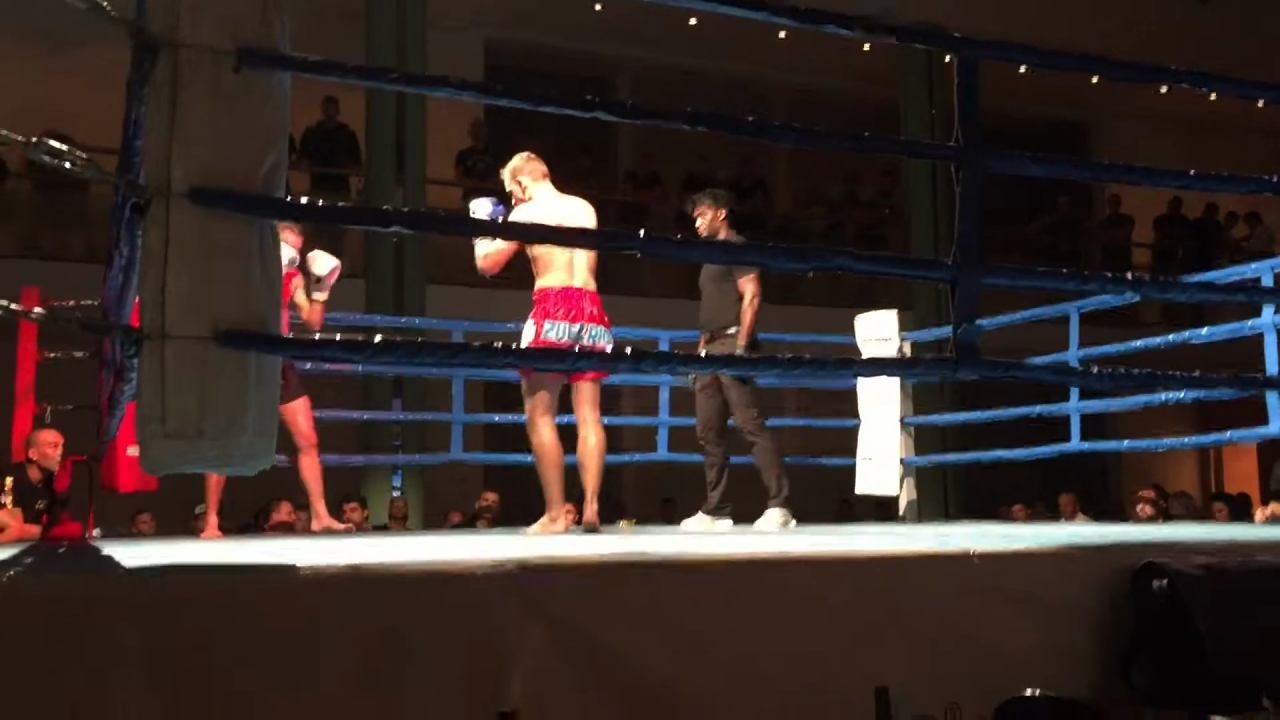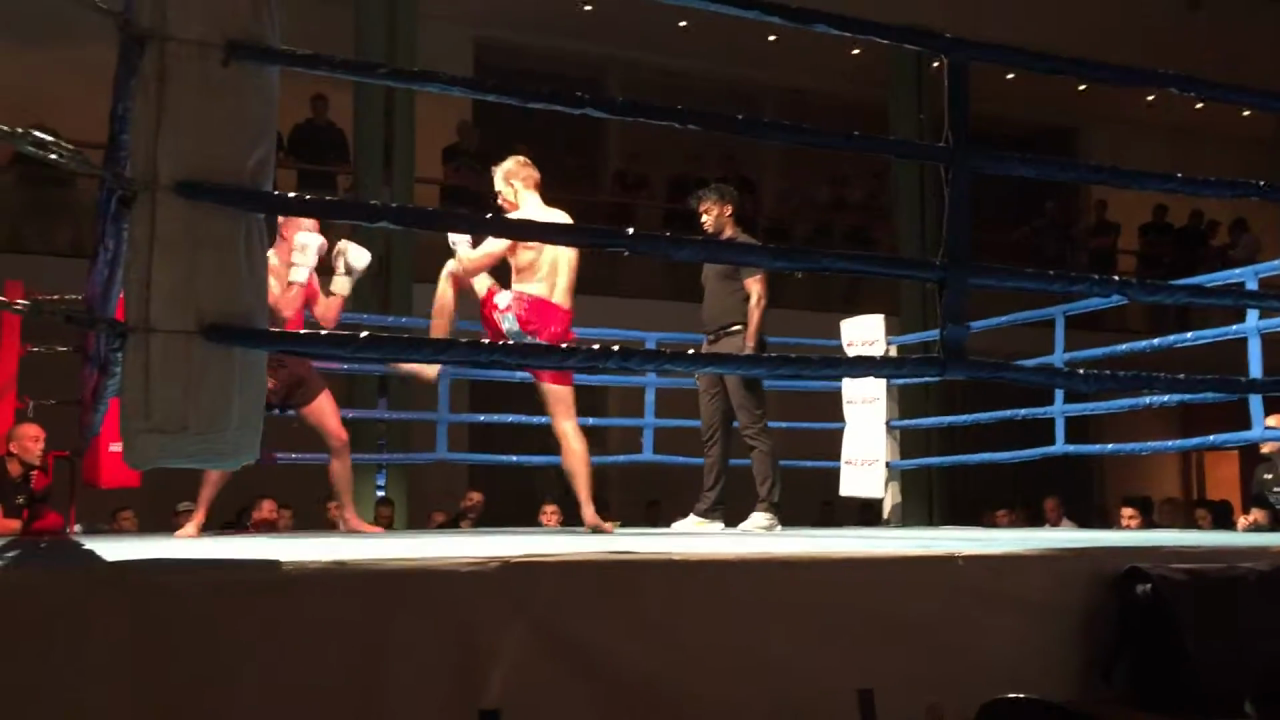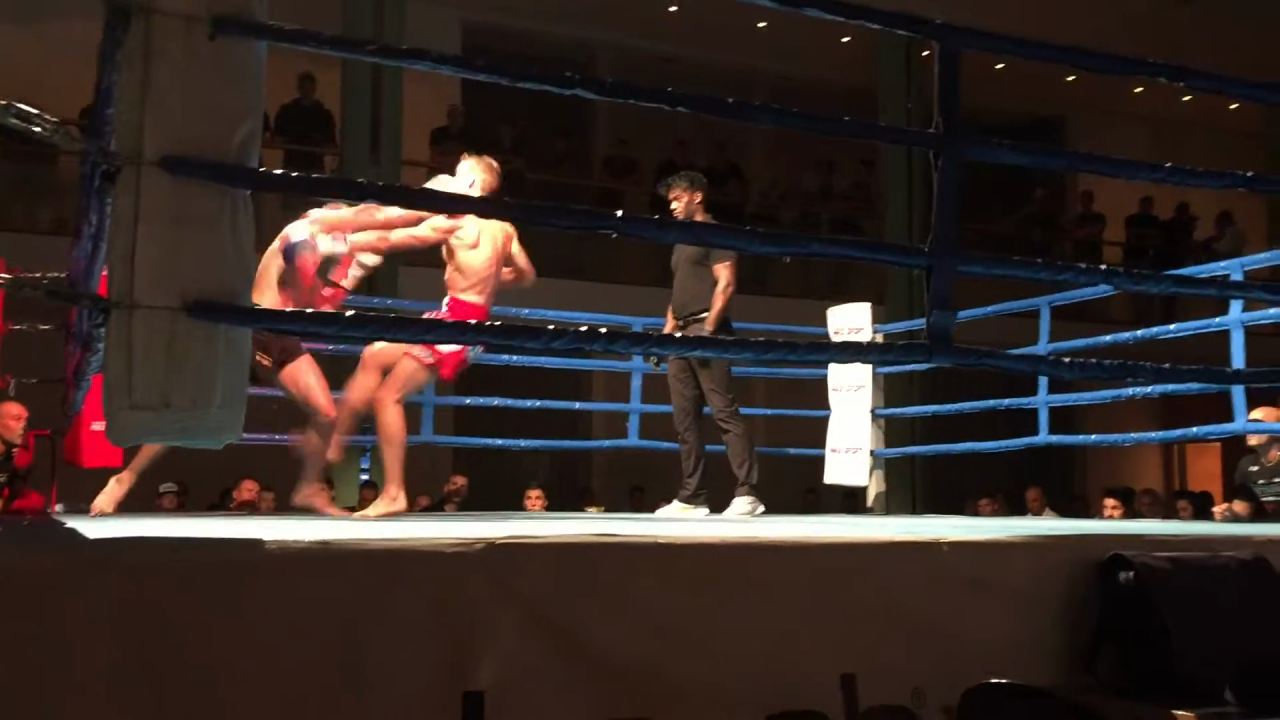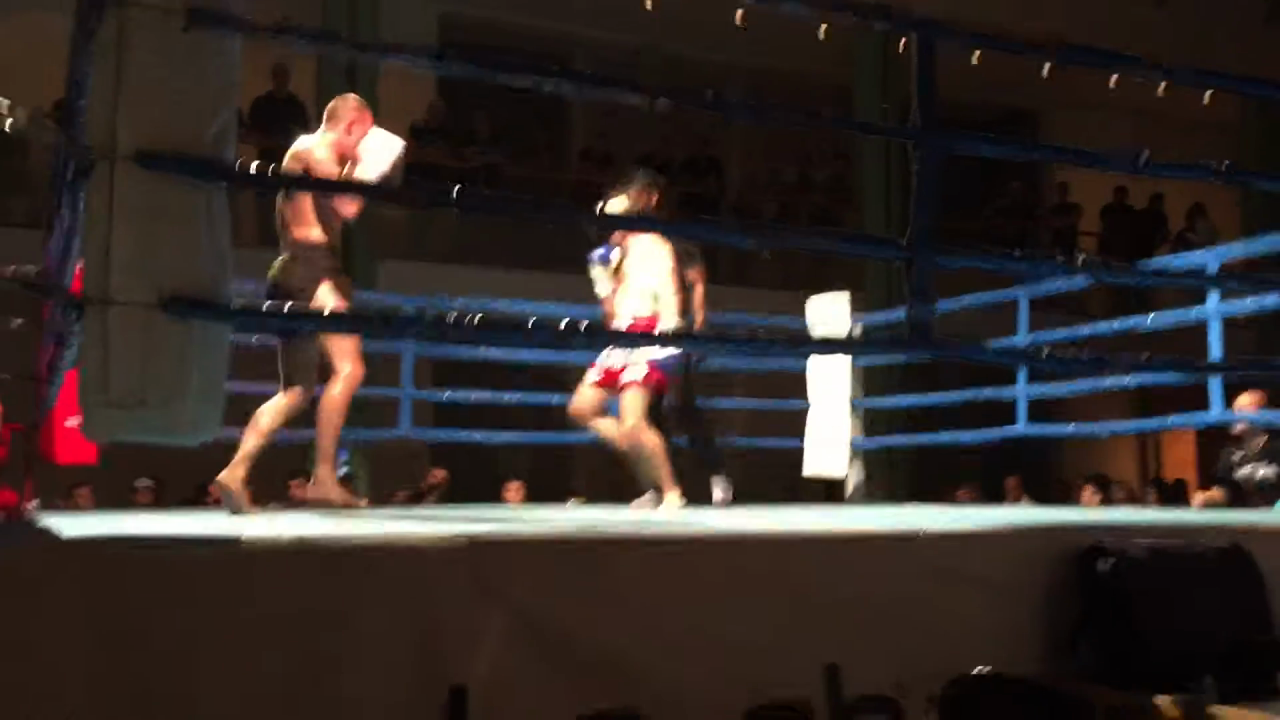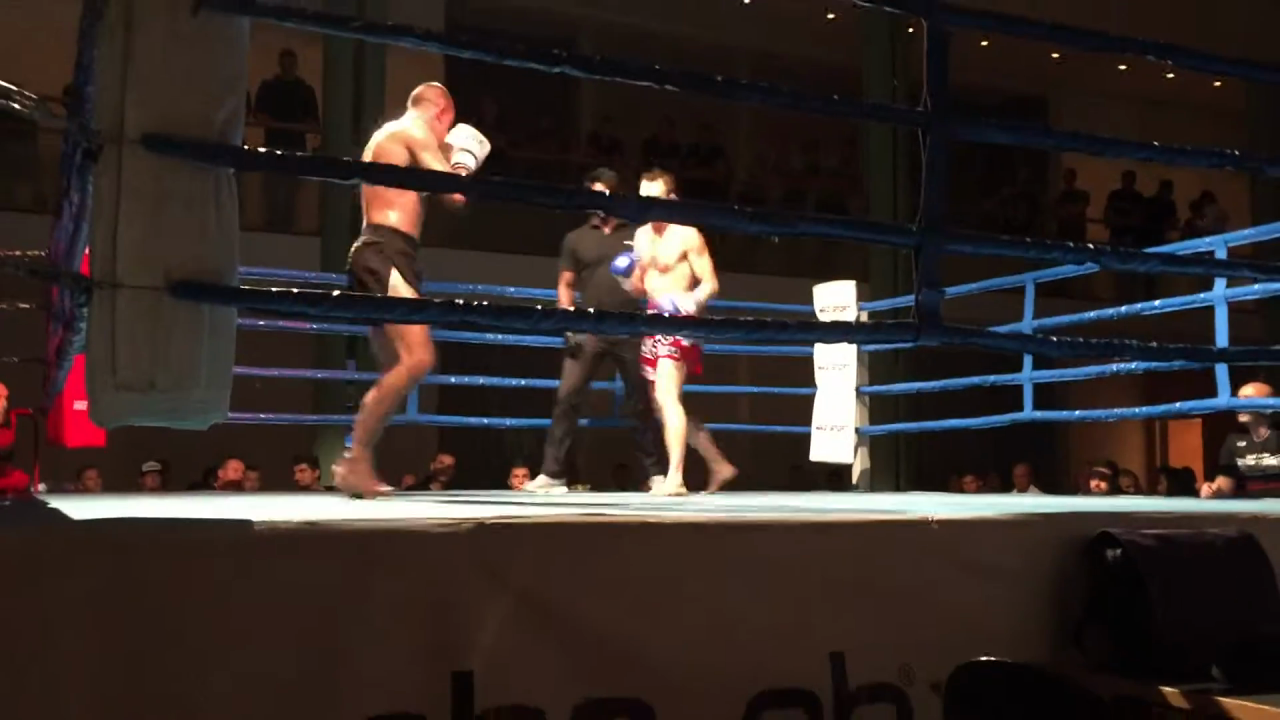
dt=0.7s
person 1, frame 1
left shoulder: (293, 276)
left elbow: (314, 323)
left wrist: (319, 286)
left hip: (281, 362)
left knee: (307, 440)
left ankle: (321, 516)
right ankle: (212, 521)
person 1, frame 2
left shoulder: (306, 273)
right shoulder: (262, 265)
left elbow: (327, 320)
right elbow: (286, 311)
left wrist: (343, 277)
right wrist: (302, 266)
left hip: (296, 362)
right hip: (261, 361)
left knee: (339, 439)
left ankle: (349, 517)
right ankle: (198, 517)
person 1, frame 3
left shoulder: (320, 256)
right shoulder: (306, 230)
left elbow: (323, 308)
left wrist: (354, 270)
left hip: (282, 336)
right hip: (249, 329)
left knee: (326, 416)
left ankle: (310, 493)
right ankle: (124, 479)
person 1, frame 4
left shoulder: (309, 152)
right shoulder: (315, 149)
left elbow: (329, 213)
right elbow: (346, 207)
left wrist: (356, 170)
right wrist: (371, 167)
left hip: (299, 271)
right hip: (311, 268)
left knee: (297, 390)
right knee: (349, 368)
left ankle: (236, 473)
right ankle: (323, 477)
person 1, frame 5
left shoulder: (383, 137)
right shoulder: (414, 132)
right elbow: (454, 196)
left wrist: (445, 160)
right wrist: (466, 158)
left hip: (382, 257)
right hip: (385, 256)
left knee: (399, 367)
right knee: (416, 360)
left ankle: (362, 458)
right ankle: (355, 460)
person 2, frame 1
left shoulder: (527, 212)
right shoulder: (586, 208)
left elbow: (487, 263)
left hip: (552, 311)
right hip: (590, 311)
left knee: (541, 417)
right knee: (588, 416)
left ankle: (555, 514)
right ankle: (590, 504)
person 2, frame 2
left shoulder: (518, 222)
right shoulder: (565, 221)
left elbow: (468, 266)
left wrist: (458, 240)
left hip: (522, 313)
right hip: (558, 328)
left knee: (451, 271)
right knee: (566, 424)
left ankle: (430, 361)
right ankle: (588, 512)
person 2, frame 3
left shoulder: (459, 220)
right shoulder: (503, 229)
left elbow: (390, 238)
right elbow: (527, 275)
left hip: (461, 323)
right hip: (453, 319)
left knee: (388, 396)
right knee: (373, 358)
left ankle: (393, 495)
right ankle: (332, 447)
person 2, frame 4
left shoulder: (652, 246)
right shoulder: (622, 258)
left elbow: (669, 292)
left wrist: (667, 334)
right wrist: (602, 279)
left hip: (645, 338)
right hip: (620, 340)
left knee: (633, 423)
right knee: (580, 410)
left ankle: (671, 491)
right ankle: (646, 463)
person 2, frame 5
left shoulder: (689, 235)
right shoulder: (642, 236)
left elbow: (711, 285)
right elbow: (636, 288)
left wrist: (685, 301)
right wrist: (629, 279)
left knee: (666, 396)
right knee: (667, 403)
left ankle: (675, 476)
right ankle: (718, 464)
person 3, frame 1
left shoulder: (738, 248)
right shoulder: (711, 258)
left elbow: (752, 298)
left wrist: (741, 347)
right wrist: (699, 354)
left hip: (734, 345)
right hip: (713, 349)
left knee: (750, 424)
right knee: (708, 432)
left ankle: (779, 506)
right ankle: (715, 509)
person 3, frame 2
left shoulder: (745, 246)
left elbow: (758, 299)
left wrist: (750, 347)
right wrist: (703, 351)
left hip: (738, 342)
right hip: (714, 348)
left knee: (752, 427)
right knee: (713, 432)
left ankle: (766, 510)
right ankle: (708, 511)
person 3, frame 3
right shoulder: (681, 242)
left elbow: (726, 285)
left wrist: (707, 331)
right wrist: (665, 336)
left hip: (705, 332)
right hip: (681, 336)
left knee: (724, 412)
right knee: (684, 419)
left ankle: (747, 494)
right ankle: (691, 497)
person 3, frame 4
left shoulder: (676, 241)
left elbow: (698, 285)
left wrist: (697, 328)
left knee: (683, 404)
right knee: (649, 412)
left ankle: (717, 476)
person 3, frame 5
left shoulder: (635, 235)
right shoulder: (575, 239)
right elbow: (566, 286)
right hip: (587, 329)
left knee: (641, 402)
right knee: (567, 396)
left ankle: (656, 473)
right ankle: (551, 474)
